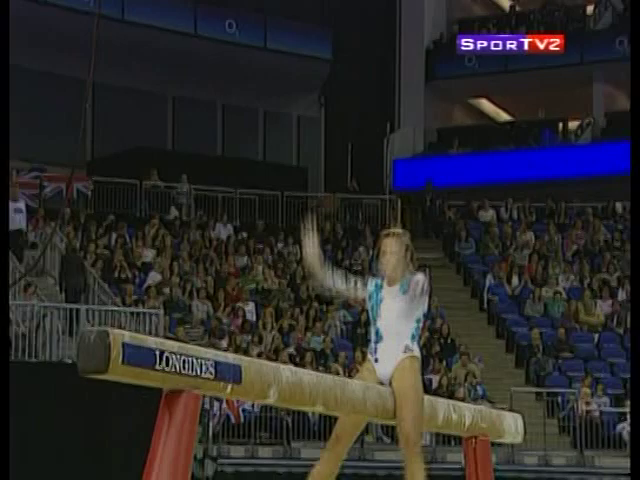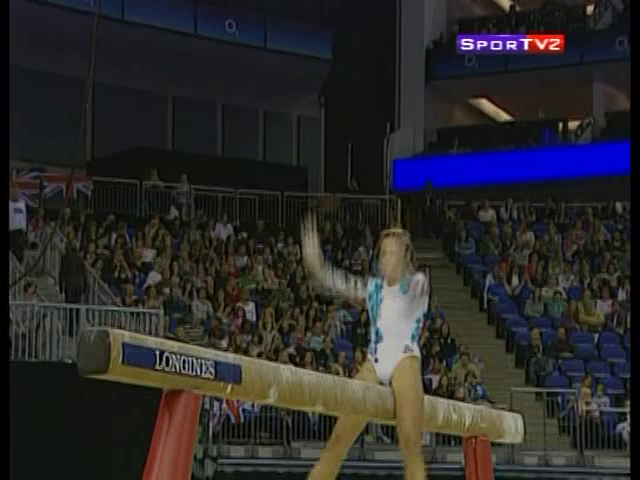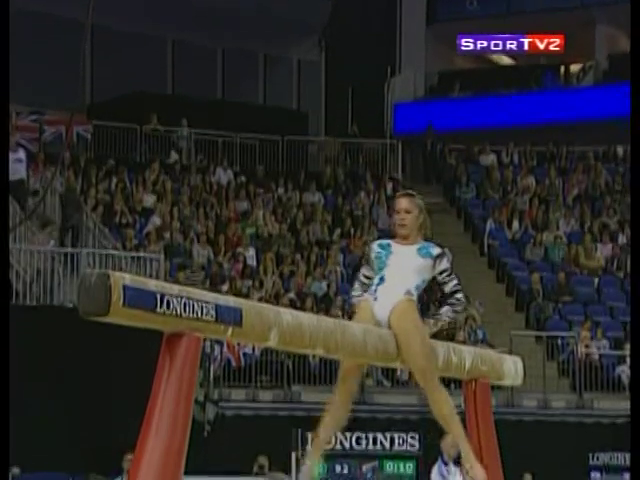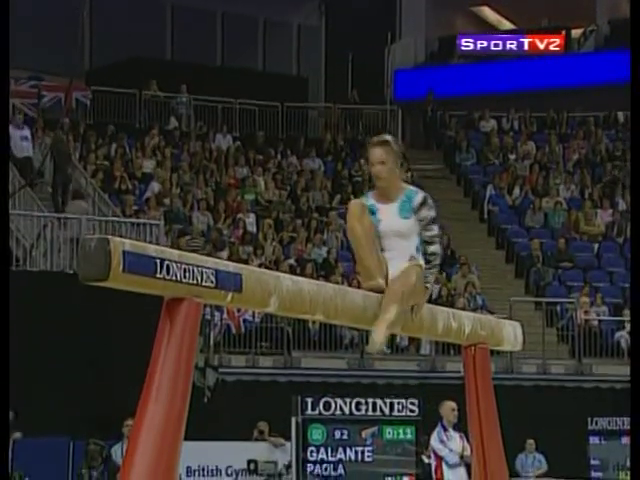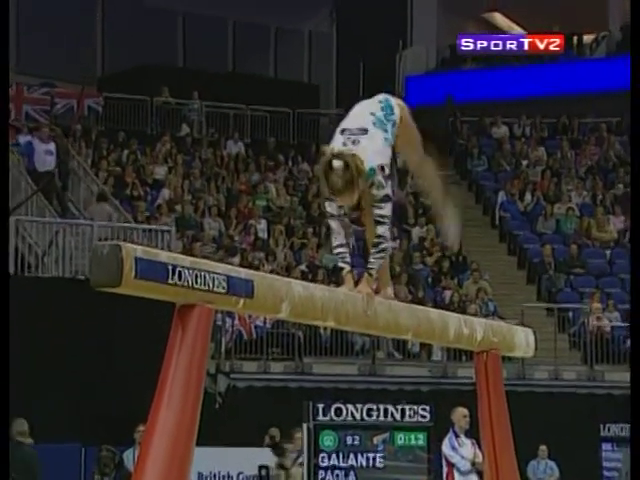
dt=1s
person 1, frame 1
left shoulder: (418, 283)
right shoulder: (372, 286)
left elbow: (414, 287)
right elbow: (339, 282)
left wrist: (398, 270)
right wrist: (314, 262)
left hip: (405, 362)
right hip: (373, 364)
left knee: (410, 442)
right knee: (339, 437)
person 1, frame 2
left shoulder: (418, 282)
right shoulder: (372, 286)
left elbow: (414, 286)
right elbow: (339, 283)
left wrist: (398, 270)
right wrist: (314, 262)
left hip: (405, 362)
right hip: (373, 364)
left knee: (411, 443)
right knee: (338, 438)
person 1, frame 3
left shoulder: (433, 252)
right shoulder: (379, 248)
left elbow: (456, 296)
right elbow: (360, 285)
right wrist: (357, 311)
left hip: (403, 307)
right hip: (371, 307)
left knee: (428, 382)
right knee: (346, 381)
left ankle: (468, 456)
person 1, frame 4
left shoulder: (418, 199)
right shoulder: (367, 203)
left elbow: (433, 247)
left wrist: (424, 288)
right wrist: (370, 273)
left hip: (409, 272)
right hip: (376, 273)
left knee: (396, 292)
right knee: (355, 207)
left ankle: (380, 332)
right ankle: (376, 277)
person 1, frame 5
left shoulder: (375, 168)
right shoulder: (334, 174)
left elbow: (382, 227)
right elbow: (336, 229)
left wrist: (370, 279)
right wrist: (347, 277)
right knee: (368, 214)
left ankle: (443, 209)
